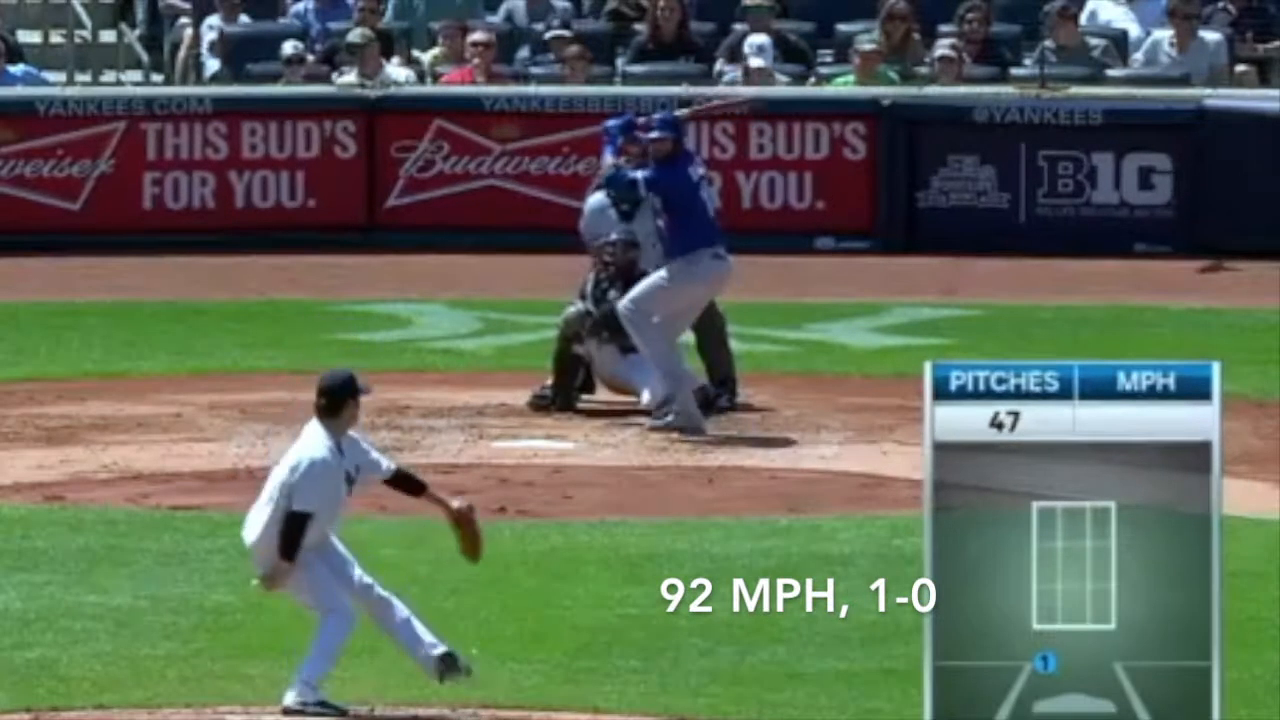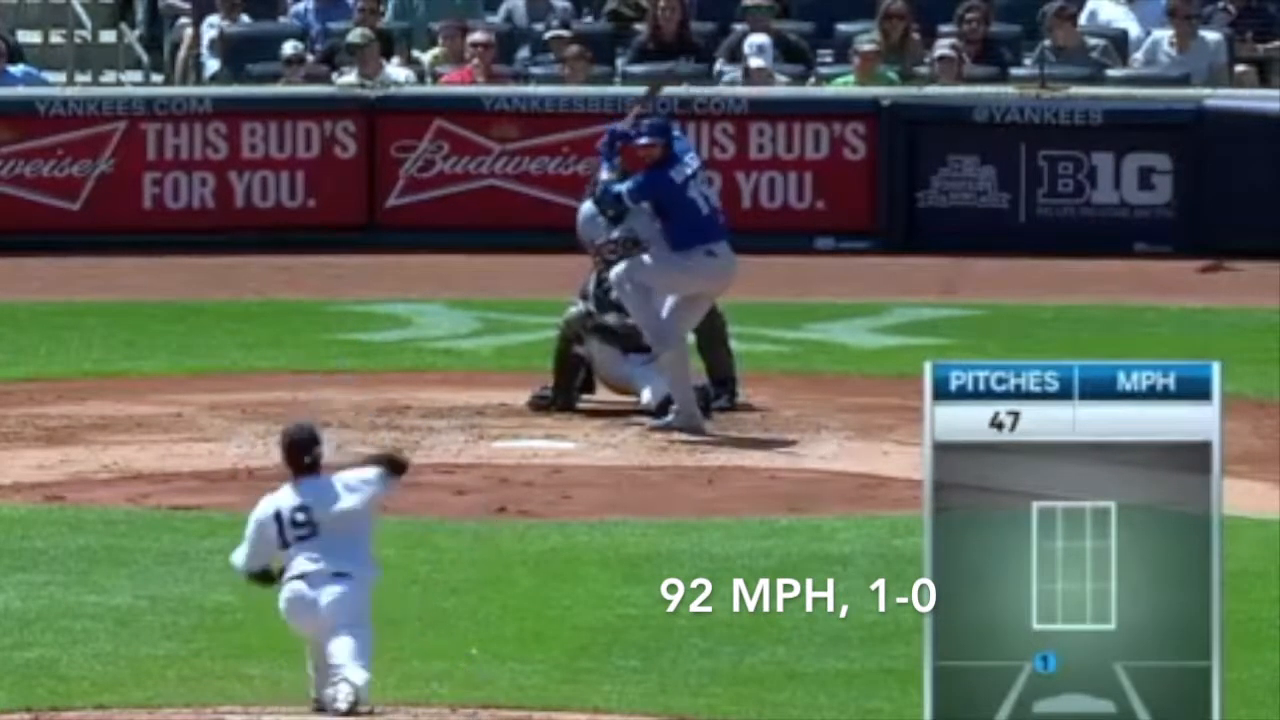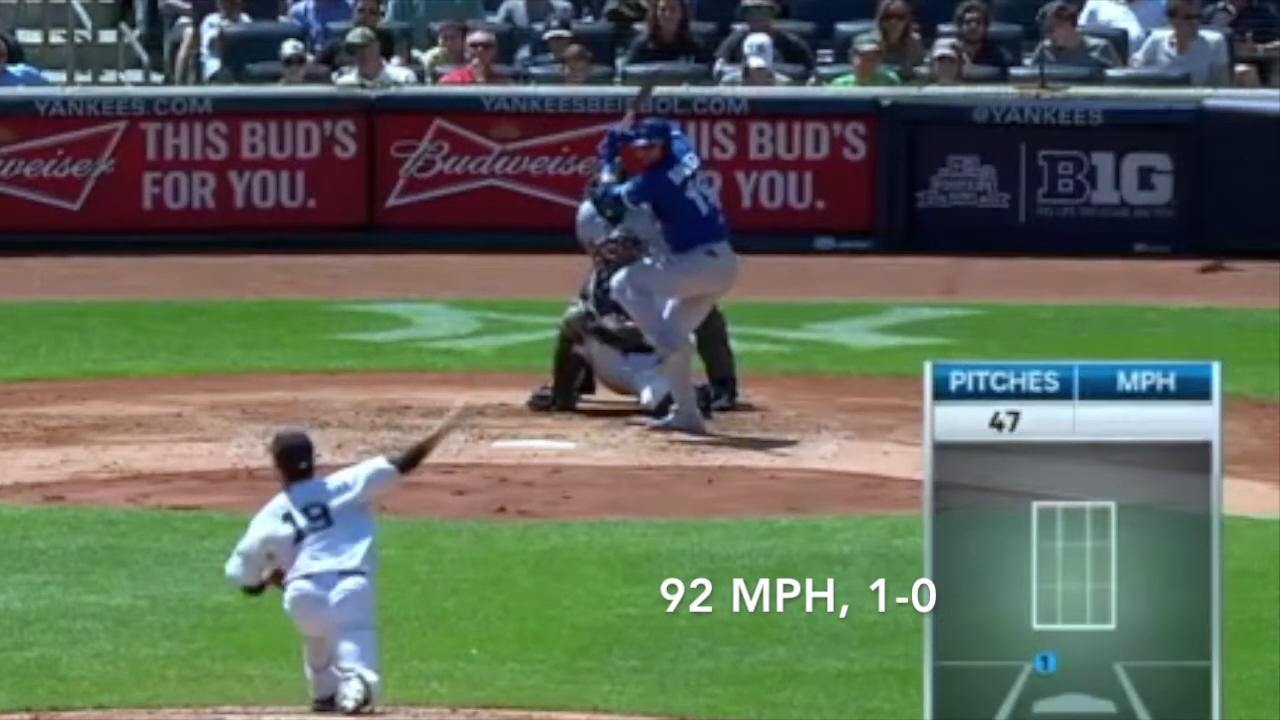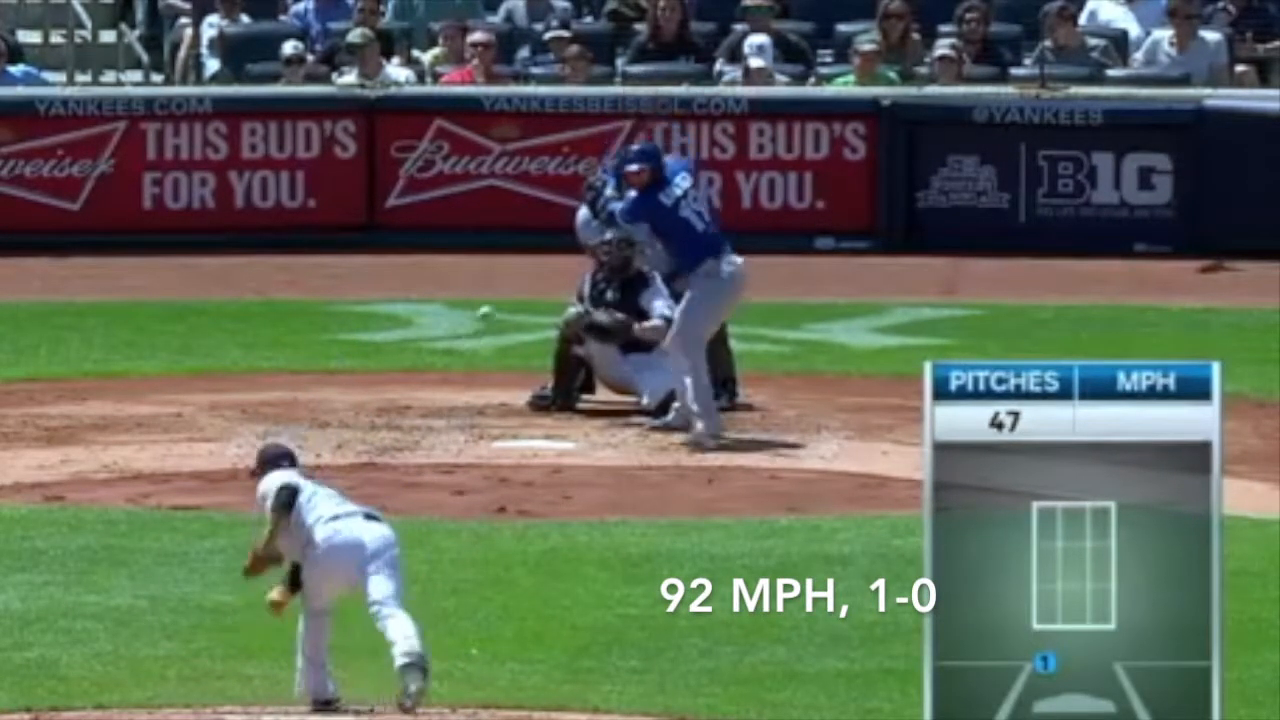
dt=0.4s
person 1, frame 1
left shoulder: (670, 172)
right shoulder: (683, 160)
left hip: (699, 264)
right hip: (704, 263)
left knee: (631, 311)
right knee: (659, 334)
left ankle: (677, 382)
right ankle: (685, 412)
person 1, frame 2
left shoulder: (654, 179)
right shoulder: (686, 152)
left elbow: (605, 197)
right elbow: (673, 133)
left wrist: (607, 160)
right wrist: (629, 134)
left hip: (701, 262)
right hip: (718, 262)
left knee: (622, 275)
right knee: (670, 332)
left ankle: (660, 343)
right ankle: (687, 414)
person 1, frame 3
left shoulder: (653, 180)
right shoulder: (684, 151)
left elbow: (606, 198)
right elbow: (671, 129)
left wrist: (608, 161)
right wrist: (629, 133)
left hip: (702, 261)
right hip: (720, 262)
left knee: (624, 283)
right knee: (672, 332)
left ankle: (669, 343)
right ankle: (686, 414)
person 1, frame 4
left shoulder: (647, 202)
right shoulder: (679, 172)
left elbow: (611, 214)
right elbow: (674, 159)
left hip: (714, 276)
right hip: (719, 272)
left knee: (686, 344)
right knee: (676, 347)
left ankle: (707, 422)
right ankle: (684, 413)
person 2, frame 1
left shoulder: (348, 444)
right shoulder: (317, 456)
left elbow: (391, 474)
right elbow: (297, 517)
left wrist: (445, 503)
right wrist: (283, 568)
left hip: (314, 539)
right hip: (279, 547)
left knee: (370, 594)
right knee: (340, 614)
left ankle: (436, 656)
person 2, frame 2
left shoulder: (267, 509)
right shoulder: (347, 485)
left elbow: (253, 573)
right elbow: (395, 466)
left hip: (297, 599)
right hip: (345, 594)
left knee: (317, 626)
left ankle: (325, 695)
right ankle: (347, 688)
person 2, frame 3
left shoulder: (268, 519)
right shoulder: (346, 484)
left elbow: (244, 580)
right elbow: (403, 463)
left wrist: (274, 576)
right wrist: (441, 430)
left hip: (303, 597)
right hip: (352, 590)
left knee: (318, 628)
right knee: (357, 661)
left ankle: (326, 693)
right ankle: (357, 686)
person 2, frame 4
left shoulder: (271, 481)
right shoulder: (316, 489)
left elbow: (287, 495)
right elbow: (305, 557)
left wrist: (267, 544)
right wrist: (287, 589)
left hip: (333, 534)
right hip: (377, 534)
left knee: (315, 612)
right knee: (388, 608)
left ankle: (321, 694)
right ankle: (409, 661)
person 3, frame 1
left shoulder: (651, 284)
right shoulder: (596, 281)
left elbow: (664, 337)
right elbow: (575, 324)
left hip: (646, 360)
right hip: (614, 362)
left knee: (660, 399)
right knee: (575, 317)
left ankle: (699, 393)
right ankle: (561, 391)
person 3, frame 2
left shoulder: (653, 285)
right shoulder: (597, 280)
left elbow: (664, 334)
left wrist: (631, 326)
left hip: (648, 360)
right hip: (612, 365)
left knee: (660, 401)
right knee: (575, 318)
left ankle: (705, 394)
right ankle: (563, 392)
person 3, frame 3
left shoulder: (651, 283)
right shoulder: (597, 280)
left elbow: (666, 332)
left wrist: (631, 330)
left hip: (648, 361)
right hip: (613, 364)
left knee: (661, 400)
left ankle: (700, 394)
right ankle: (563, 391)
person 3, frame 4
left shoulder: (649, 282)
right shoulder: (593, 281)
left elbow: (666, 326)
left wrist: (634, 328)
left hip: (649, 362)
right hip: (613, 366)
left knee: (660, 401)
right ankle: (563, 393)
